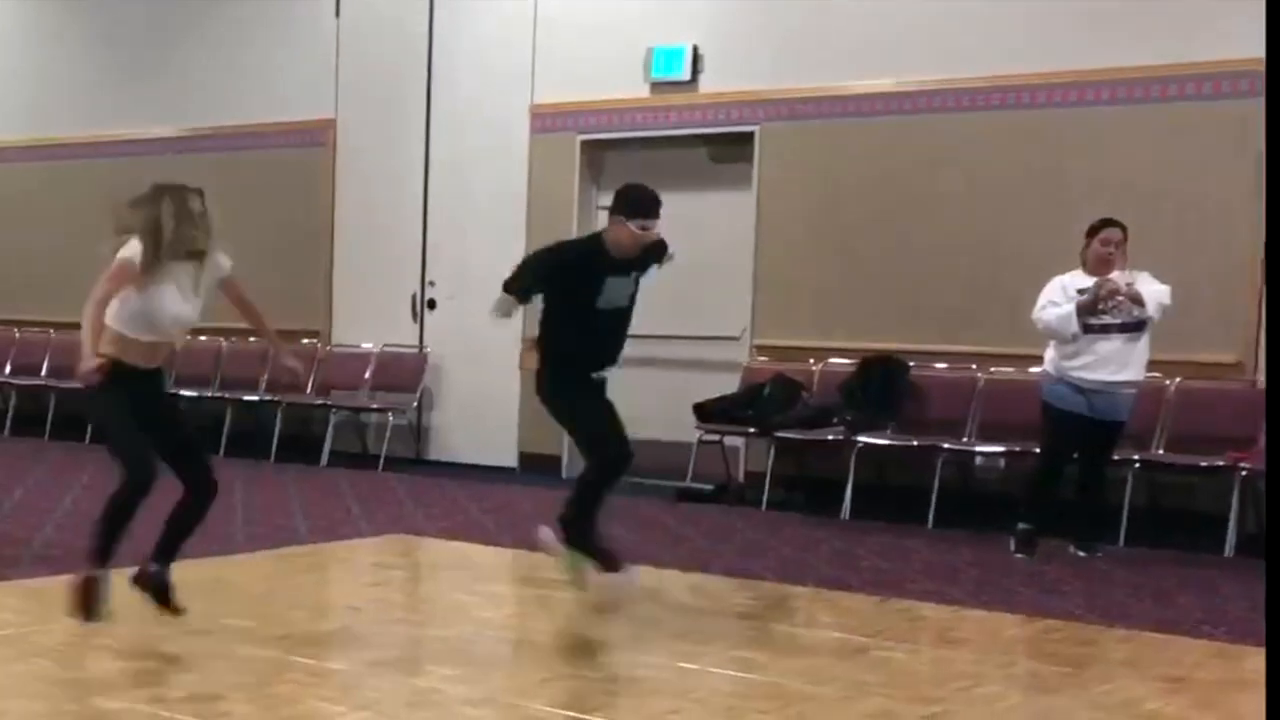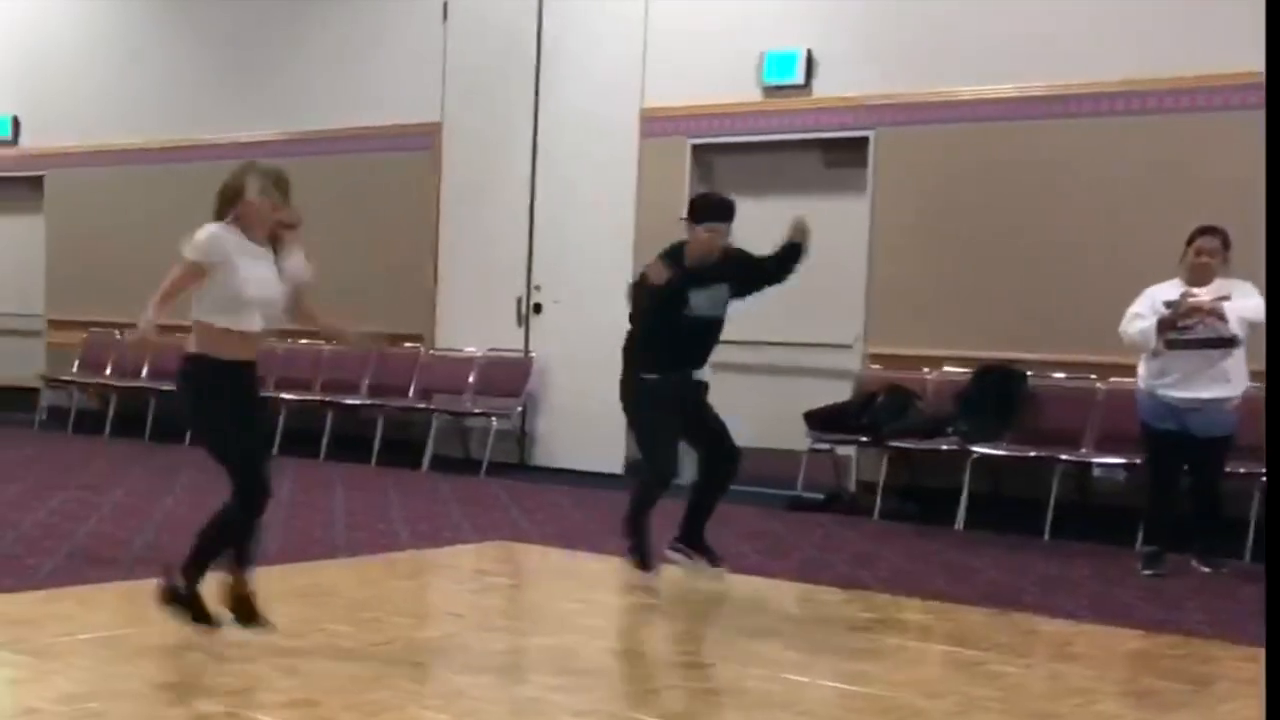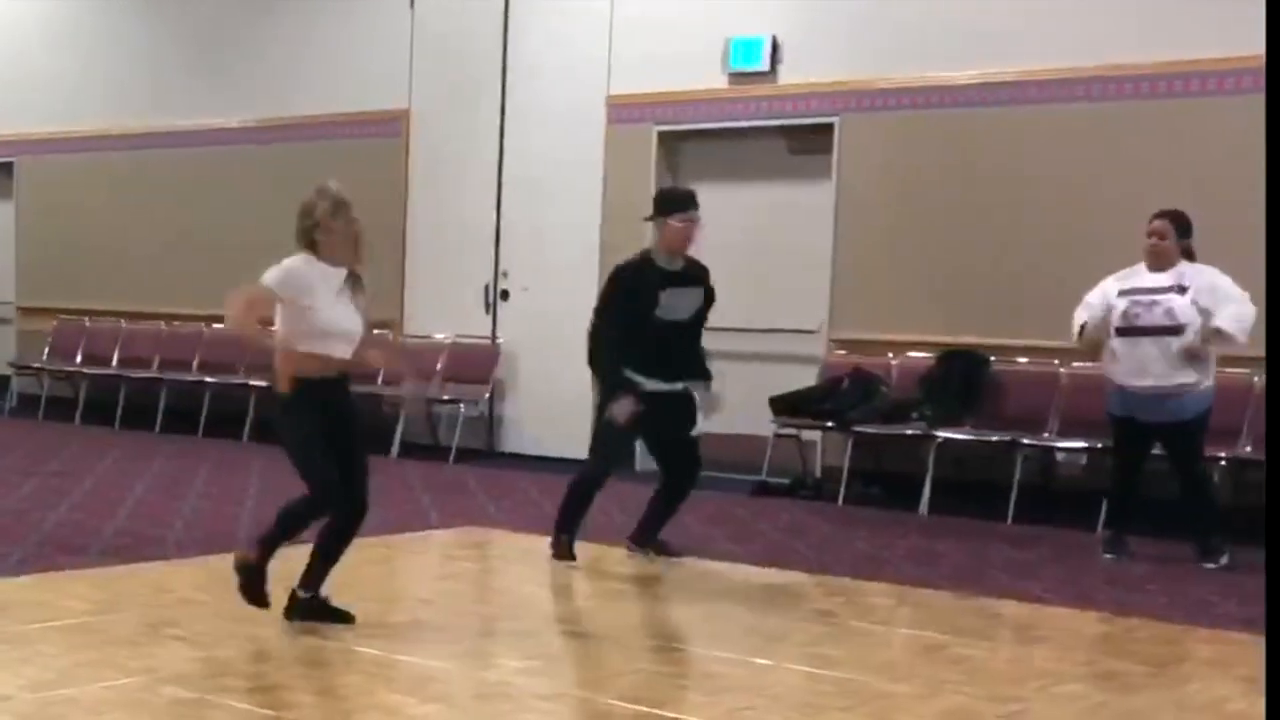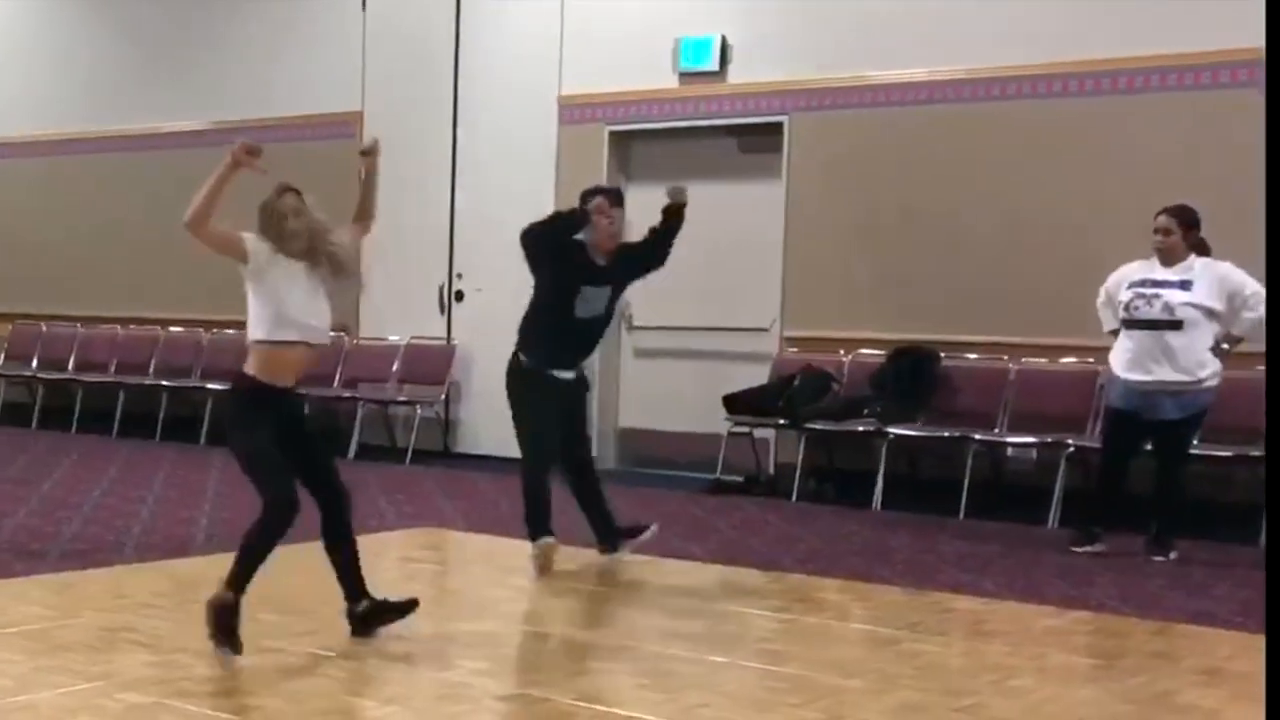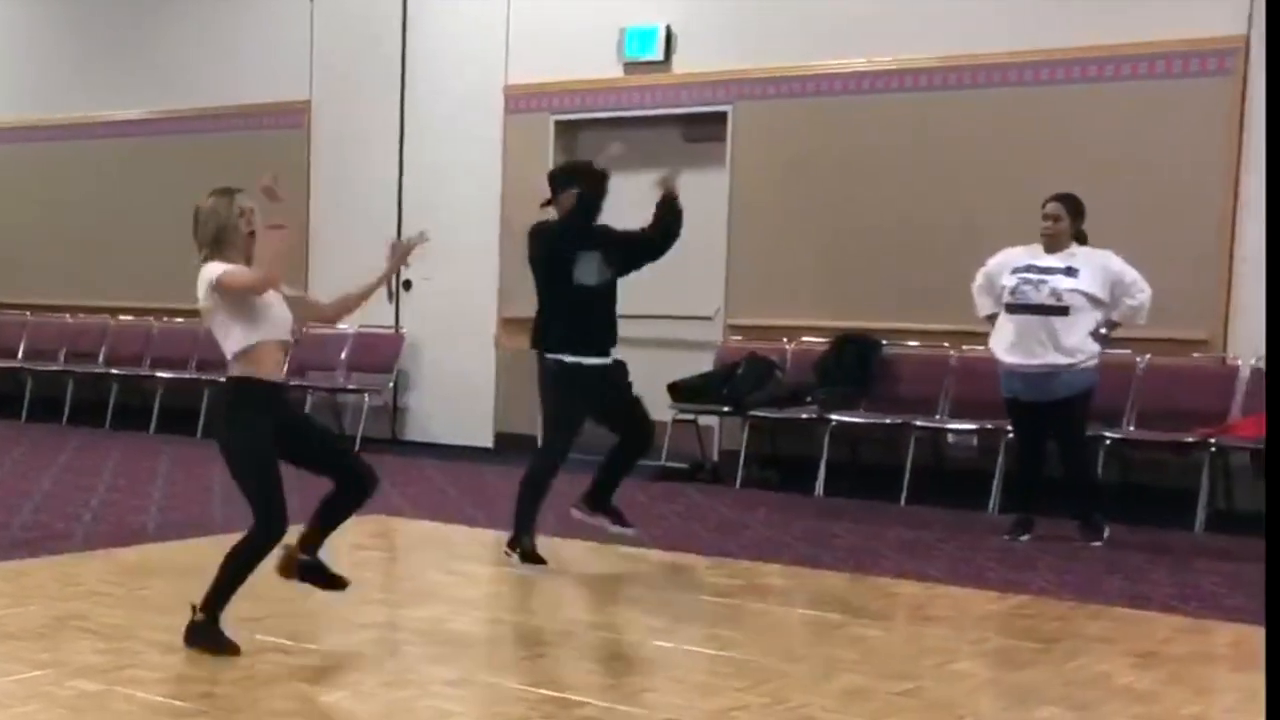
dt=1s
person 1, frame 1
left shoulder: (209, 260)
right shoulder: (142, 251)
left elbow: (242, 303)
right elbow: (96, 298)
left wrist: (280, 348)
right wrist: (90, 350)
left hip: (150, 383)
right hip: (113, 384)
left knee: (202, 484)
right knee: (141, 475)
left ankle: (155, 569)
right ankle: (92, 574)
person 1, frame 2
left shoulder: (285, 255)
right shoulder: (215, 238)
left elbow: (303, 314)
right elbow: (168, 290)
left wrist: (347, 338)
right wrist: (148, 320)
left hip: (244, 378)
right hip: (205, 375)
left knee: (249, 491)
right knee: (254, 488)
left ankle: (185, 582)
right ankle: (230, 587)
person 1, frame 3
left shoulder: (349, 274)
right shoulder: (297, 270)
right elbow: (240, 311)
left wrist: (382, 362)
right wrist: (279, 349)
left hip: (337, 395)
right hip: (301, 395)
left knee: (353, 505)
right knee: (327, 496)
left ankle: (306, 595)
right ankle: (255, 556)
person 1, frame 4
left shoulder: (321, 262)
right shoulder: (260, 256)
left elbow: (361, 224)
right elbow: (195, 224)
left wrist: (370, 173)
right wrist: (231, 165)
left hip: (288, 406)
right hip: (252, 404)
left knee: (335, 501)
right knee: (282, 503)
left ankle: (361, 607)
right ankle: (226, 599)
person 1, frame 5
left shoulder: (271, 285)
right shoulder: (215, 275)
left elbow: (331, 314)
right elbow: (258, 281)
left wrist: (389, 271)
right wrist: (265, 220)
left hip: (277, 404)
right hip: (245, 406)
left knee: (359, 479)
right knee: (270, 522)
left ankle: (302, 555)
right ankle: (203, 621)
person 2, frame 1
left shoulder: (632, 257)
right shoulder: (578, 253)
right elbow: (536, 267)
left wrist: (657, 250)
right wrist: (514, 293)
left hip: (589, 376)
right hip: (563, 378)
left knee: (610, 457)
right knee: (613, 455)
left ankle: (573, 535)
right ankle: (575, 535)
person 2, frame 2
left shoulder: (730, 265)
right shoulder: (665, 268)
left elbow: (771, 272)
right elbow: (642, 320)
left wrist: (796, 242)
right wrist: (655, 288)
left hip: (683, 383)
right hip: (646, 385)
left knee: (723, 456)
right knee: (660, 468)
left ankle: (689, 539)
right ankle: (636, 538)
person 2, frame 3
left shoulder: (698, 277)
right shoulder: (630, 275)
right elbow: (603, 336)
left wrist: (703, 382)
right wrist: (617, 394)
left hip: (672, 393)
right hip: (628, 388)
left knee: (684, 469)
right knee: (601, 466)
left ankle: (644, 535)
right ankle: (562, 539)
person 2, frame 4
left shoulder: (620, 261)
right shoulder: (564, 254)
left elbow: (654, 251)
right elbow: (533, 238)
left wrist: (674, 211)
right wrist: (583, 217)
left hip: (567, 376)
right hip: (531, 374)
left knee: (578, 457)
right knee: (540, 450)
left ankle: (609, 534)
right ankle: (541, 534)
person 2, frame 5
left shoulder: (604, 240)
right shoulder: (547, 236)
left elbow: (652, 244)
right elbow: (578, 217)
left wrist: (669, 201)
right wrist: (598, 174)
left hip: (601, 363)
right hip: (563, 365)
left knee: (639, 432)
right knee: (554, 450)
left ankle: (595, 501)
right ankle: (520, 538)
person 3, frame 1
left shoulder: (1138, 281)
right shoulder: (1064, 283)
left elbow: (1160, 298)
right elbow: (1045, 321)
left wrist: (1128, 292)
right wrist: (1087, 303)
left hip: (1116, 393)
right hip: (1067, 388)
left knee: (1095, 467)
right knee: (1053, 459)
left ankle: (1085, 536)
right ankle: (1028, 527)
person 3, frame 2
left shoulder: (1238, 291)
right shoulder: (1157, 294)
left elbow: (1253, 312)
right elbow: (1132, 332)
left wrist: (1211, 308)
right wrist: (1171, 318)
left hip: (1216, 407)
right hip: (1163, 404)
left knee: (1208, 482)
right knee: (1162, 481)
left ankle: (1203, 550)
right ankle: (1153, 549)
person 3, frame 3
left shoulder: (1202, 278)
right shoulder: (1121, 281)
left elbow: (1238, 308)
right elbow: (1088, 310)
left wrist: (1210, 337)
right wrist: (1086, 332)
left hip: (1185, 395)
right hip: (1129, 394)
left knee: (1191, 471)
right knee: (1126, 467)
left ankle: (1210, 543)
right ankle: (1116, 533)
person 3, frame 4
left shoulder: (1217, 275)
right shoulder: (1131, 273)
left elbow: (1257, 305)
right elbow: (1105, 301)
left wrist: (1223, 345)
left hip: (1183, 391)
right hip: (1127, 386)
left knee: (1170, 467)
right knee: (1112, 460)
left ankle: (1162, 538)
right ankle: (1092, 528)
person 3, frame 5
left shoulder: (1099, 263)
right shoulder: (1012, 259)
left elbow: (1138, 293)
right elbow: (983, 285)
left wrist: (1103, 331)
right wrist: (997, 324)
left hip: (1070, 373)
right hip: (1018, 371)
left knee: (1073, 447)
right knee: (1027, 447)
left ankle: (1092, 520)
right ankle: (1024, 516)
